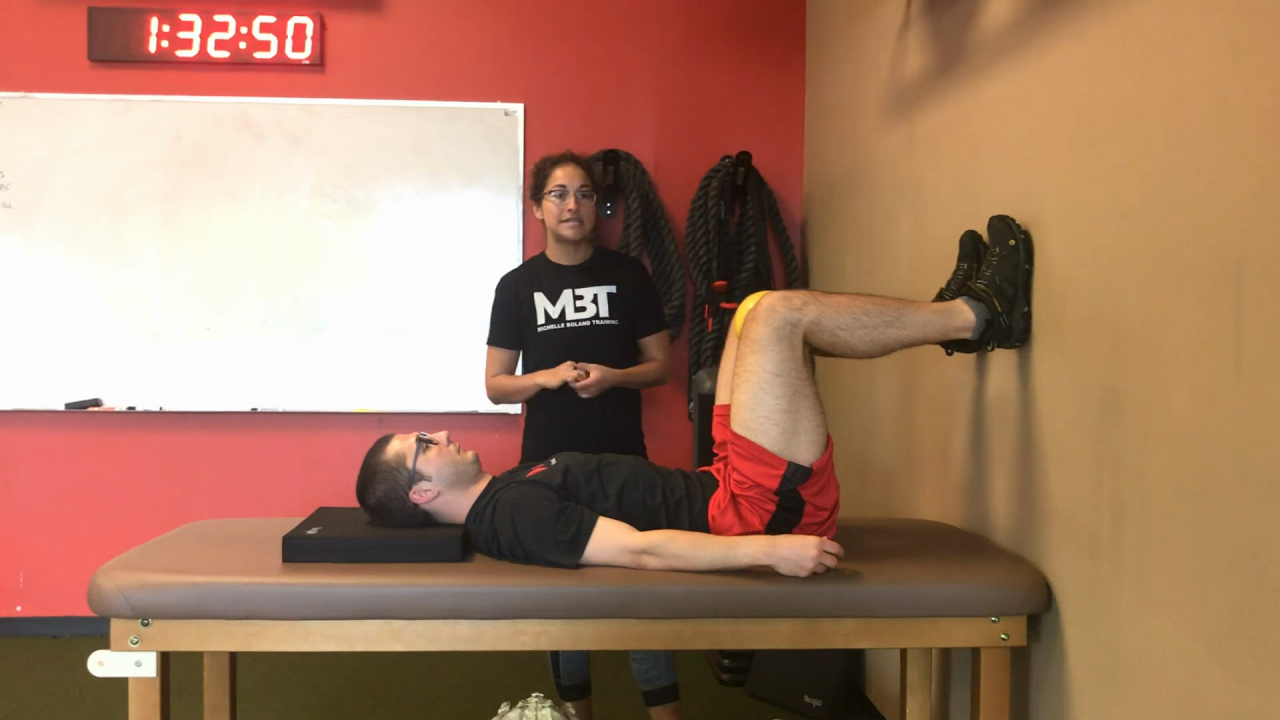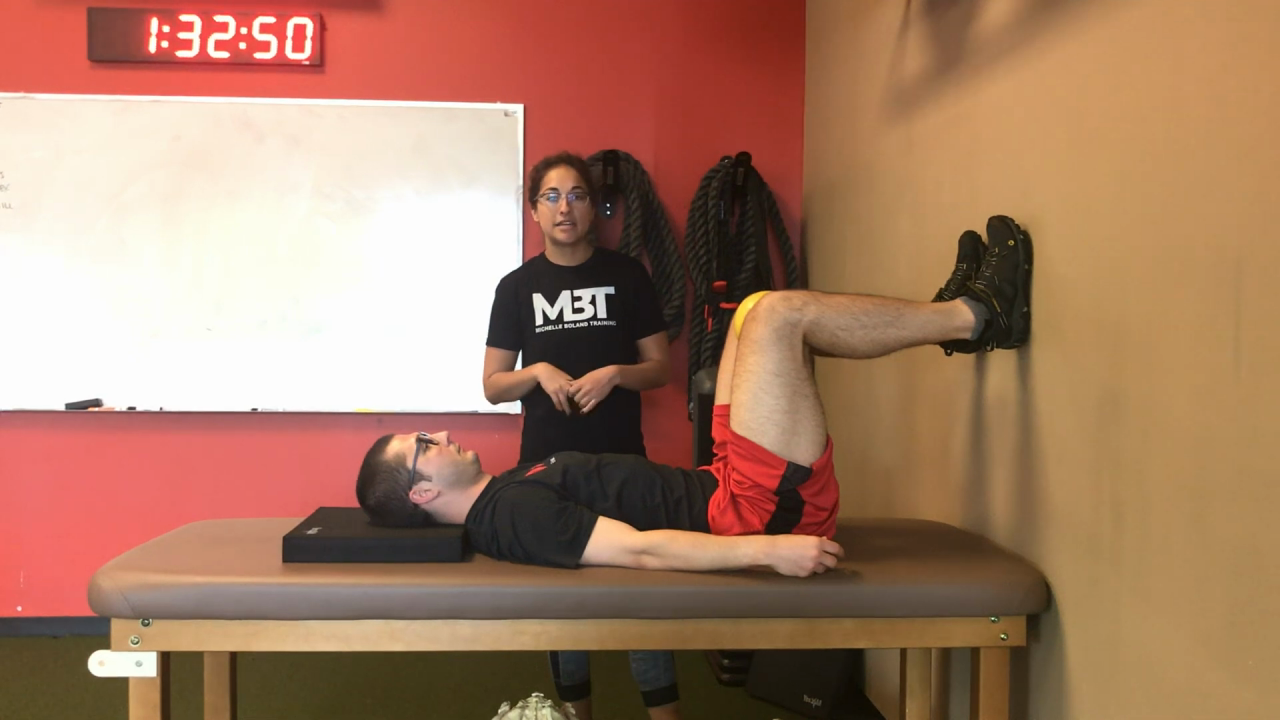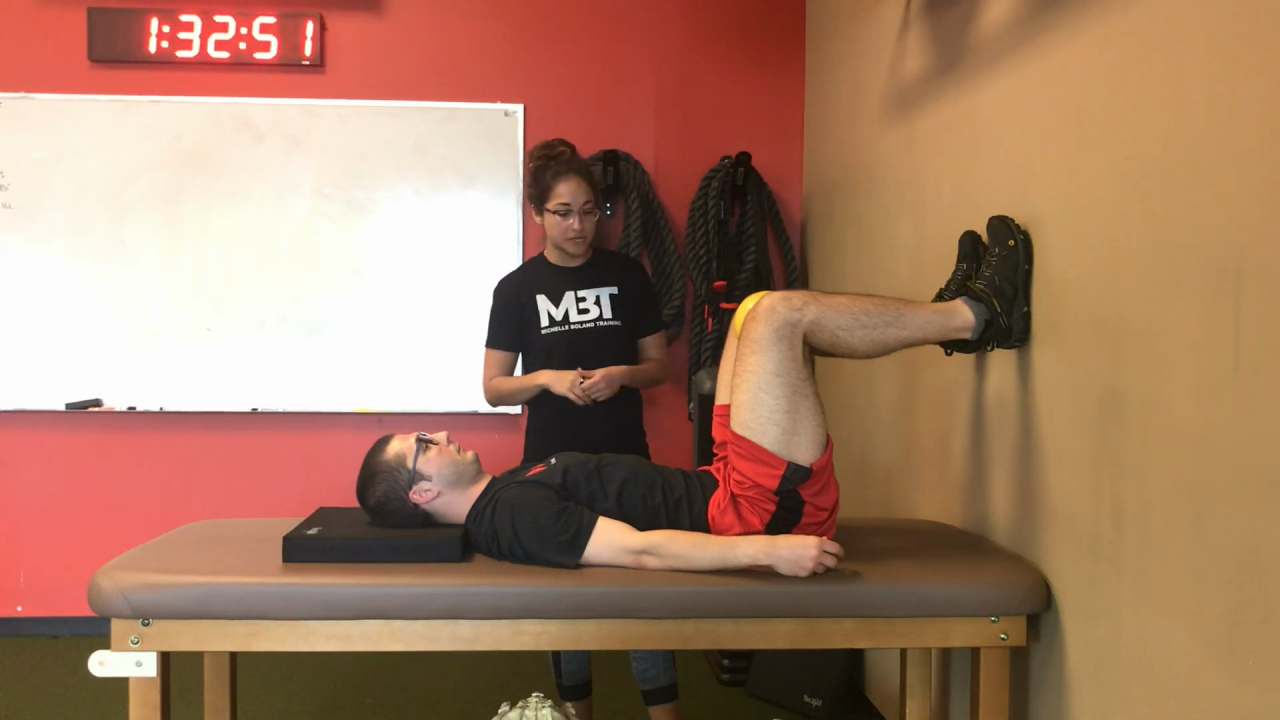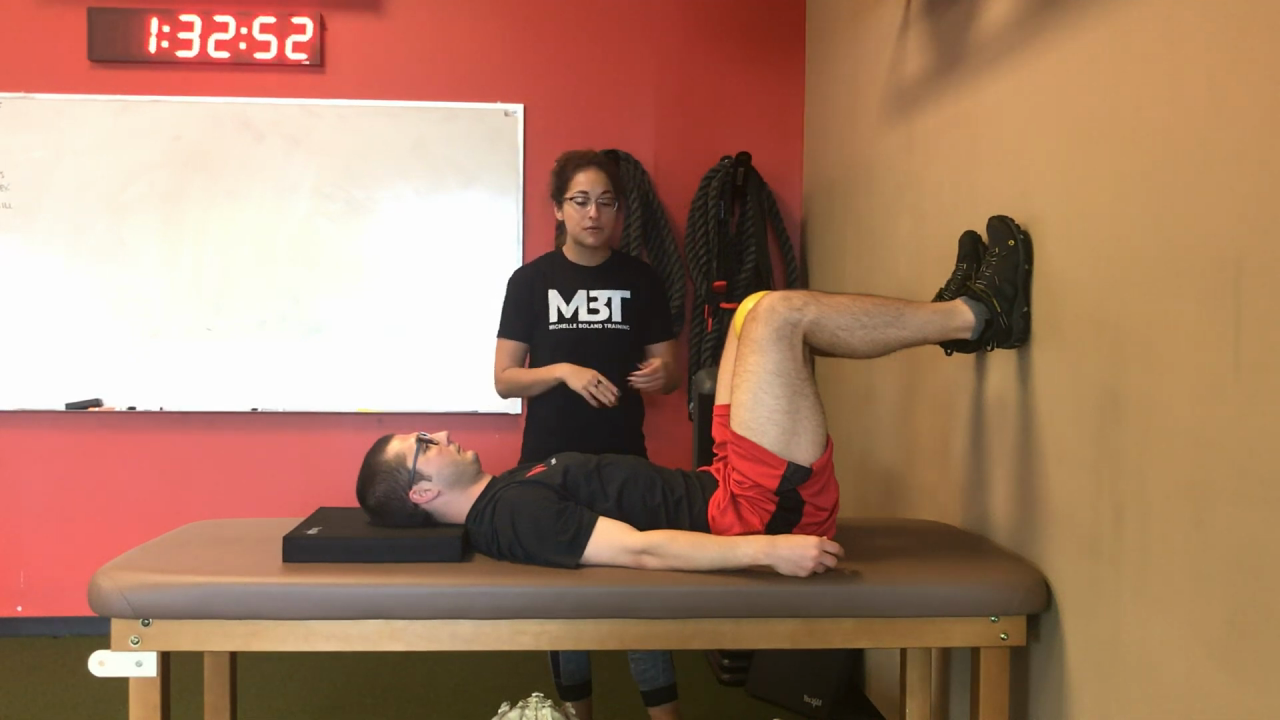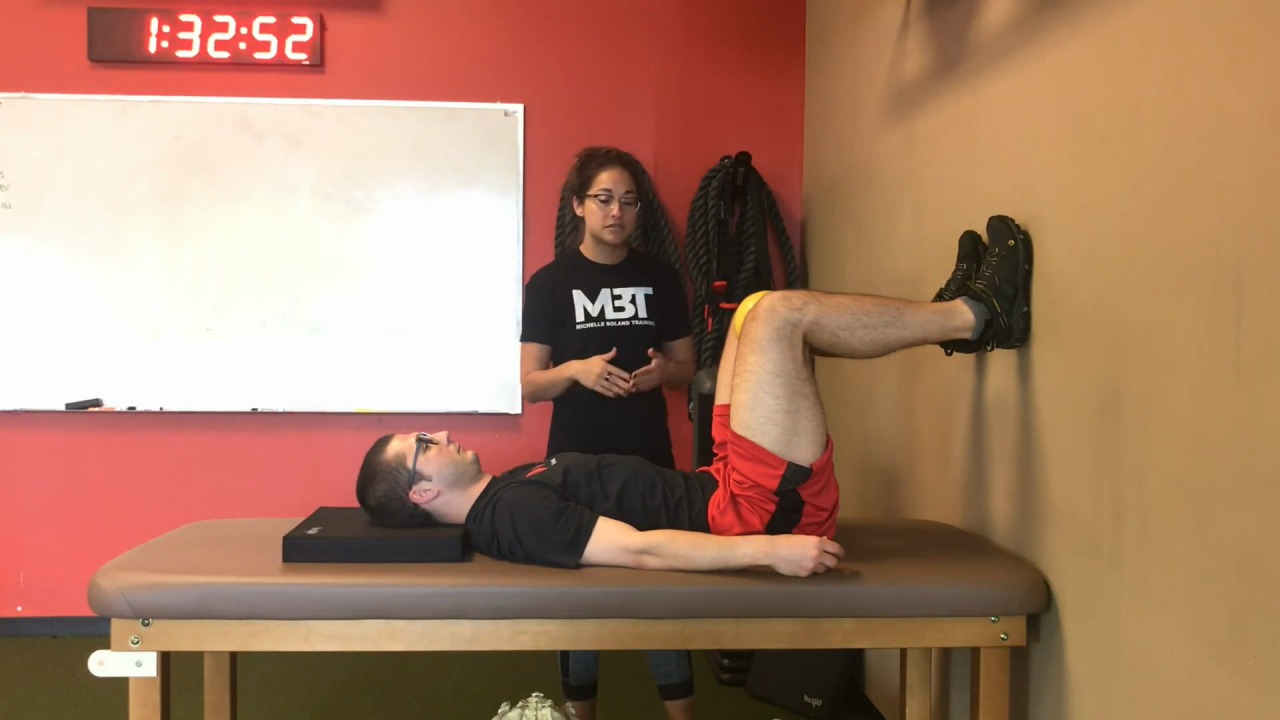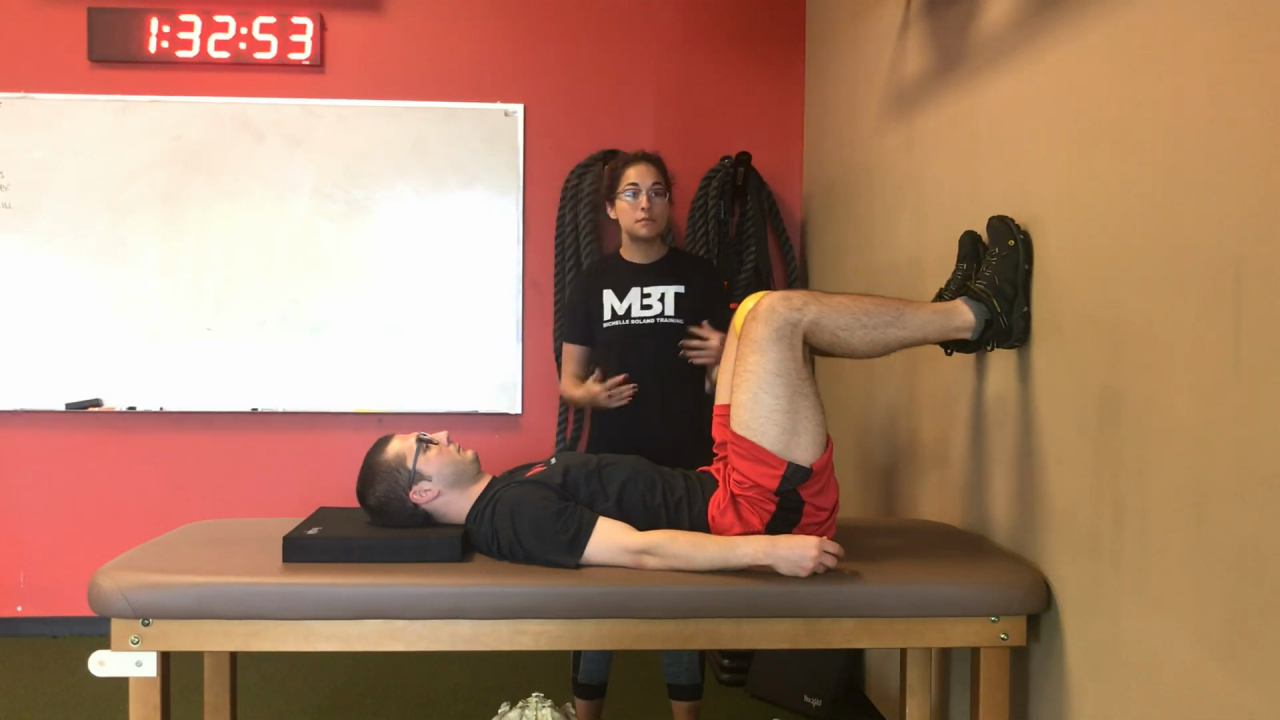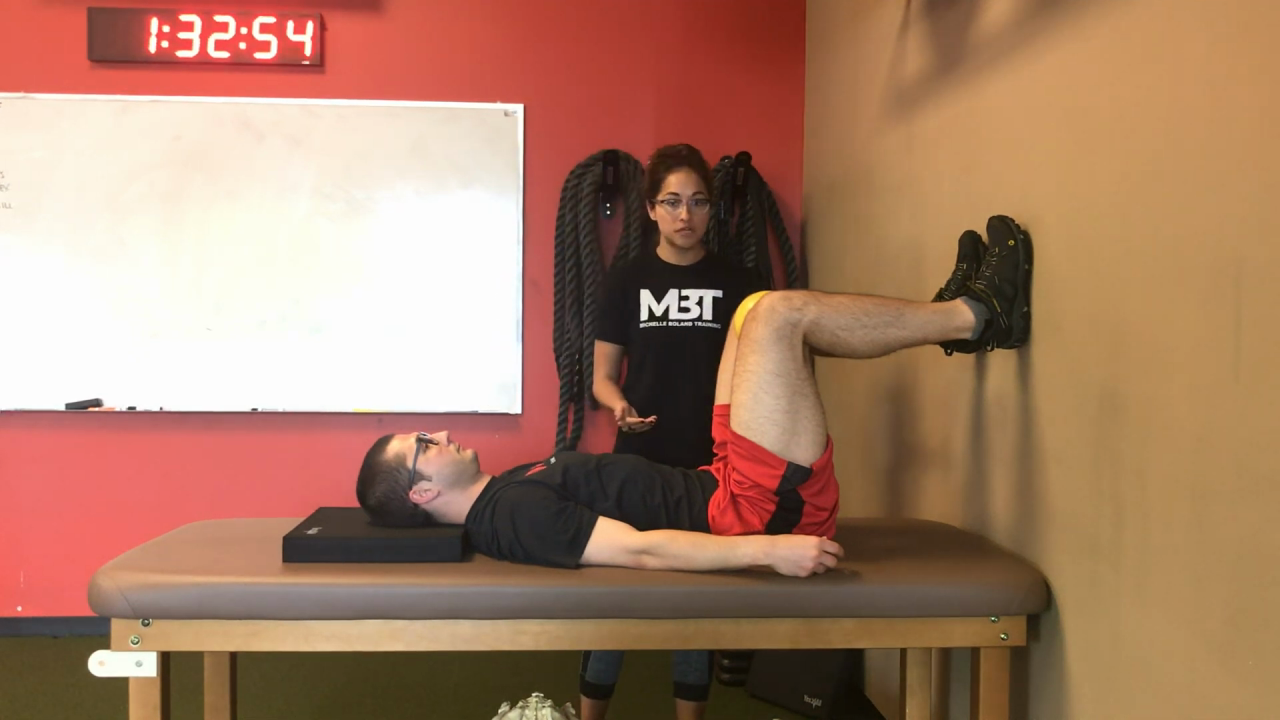
dt=0.7s
person 1, frame 1
left shoulder: (504, 496)
right shoulder: (511, 515)
right elbow: (638, 550)
right wrist: (771, 550)
left hip: (723, 492)
right hip: (751, 512)
left knee: (768, 313)
right knee: (778, 312)
left ankle: (964, 313)
right ankle: (976, 315)
person 1, frame 2
left shoulder: (506, 493)
right shoulder: (512, 517)
right elbow: (638, 550)
right wrist: (771, 551)
left hip: (719, 488)
right hip: (754, 511)
left knee: (761, 313)
right knee: (776, 315)
left ankle: (953, 316)
right ankle: (975, 316)
person 1, frame 3
left shoulder: (505, 495)
right shoulder: (513, 514)
right elbow: (639, 550)
right wrist: (769, 550)
left hip: (718, 488)
right hip: (751, 511)
left knee: (761, 313)
right knee: (777, 314)
left ankle: (956, 316)
right ankle: (974, 316)
person 1, frame 4
left shoulder: (506, 493)
right shoulder: (511, 515)
right elbow: (639, 551)
right wrist: (769, 548)
left hip: (720, 489)
right hip: (753, 511)
left knee: (760, 312)
right knee: (778, 313)
left ankle: (957, 314)
right ankle: (976, 316)
person 1, frame 5
left shoulder: (505, 497)
right shoulder: (508, 510)
right elbow: (639, 551)
right wrist: (770, 549)
left hip: (716, 491)
right hip: (750, 514)
left knee: (761, 311)
right knee: (778, 311)
left ankle: (956, 314)
right ankle: (974, 318)
person 1, frame 6
left shoulder: (505, 491)
right shoulder: (514, 518)
right elbow: (639, 551)
right wrist: (771, 548)
left hip: (718, 490)
right hip: (749, 513)
left knee: (762, 314)
right knee: (777, 313)
left ankle: (954, 313)
right ankle: (974, 314)
person 1, frame 7
left shoulder: (510, 491)
right shoulder: (512, 514)
right elbow: (639, 549)
right wrist: (769, 549)
left hip: (719, 484)
right hip: (754, 509)
left knee: (760, 311)
right knee: (778, 315)
left ankle: (957, 316)
right ankle: (974, 315)
person 2, frame 1
left shoulder: (628, 273)
right shoulder: (517, 285)
left elbow: (661, 365)
right elbow: (495, 384)
left wrist: (612, 376)
right wrist: (547, 377)
left hip: (621, 458)
right hip: (549, 462)
person 2, frame 2
left shoulder: (627, 274)
right shoulder: (517, 286)
left elbow: (660, 366)
right elbow: (492, 385)
left wrist: (613, 374)
right wrist: (538, 372)
left hip: (620, 459)
right hip: (548, 463)
person 2, frame 3
left shoulder: (627, 274)
right shoulder: (516, 288)
left elbow: (659, 365)
right elbow: (494, 387)
left wrist: (622, 375)
right wrist: (546, 377)
left hip: (625, 460)
right hip: (552, 465)
person 2, frame 4
left shoulder: (642, 280)
right shoulder: (530, 281)
left elbow: (665, 369)
right elbow: (504, 379)
left wrist: (661, 375)
right wrist: (563, 371)
left hip: (623, 459)
right hip: (551, 463)
person 2, frame 5
left shoulder: (660, 276)
right shoulder: (551, 282)
left elbow: (686, 366)
right elbow: (530, 384)
left wrist: (663, 371)
right wrist: (576, 369)
left hip: (649, 459)
right hip: (576, 461)
person 2, frame 6
left shoulder: (700, 277)
right shoulder: (592, 282)
left elbow: (721, 380)
right elbow: (569, 378)
left wrist: (722, 359)
right wrist: (586, 391)
left hip: (684, 461)
right hip: (610, 462)
person 2, frame 7
left shoulder: (736, 283)
right shoulder: (626, 279)
right elbow: (603, 375)
right wrist: (619, 405)
left hip: (709, 462)
right hip: (639, 461)
